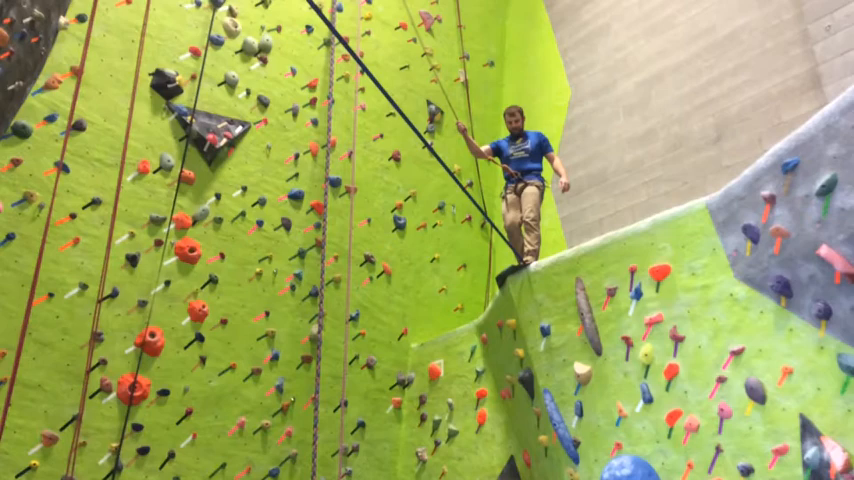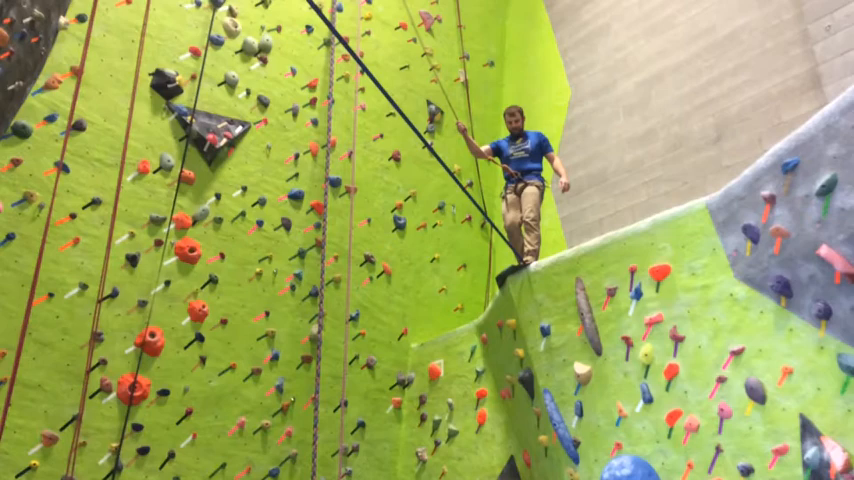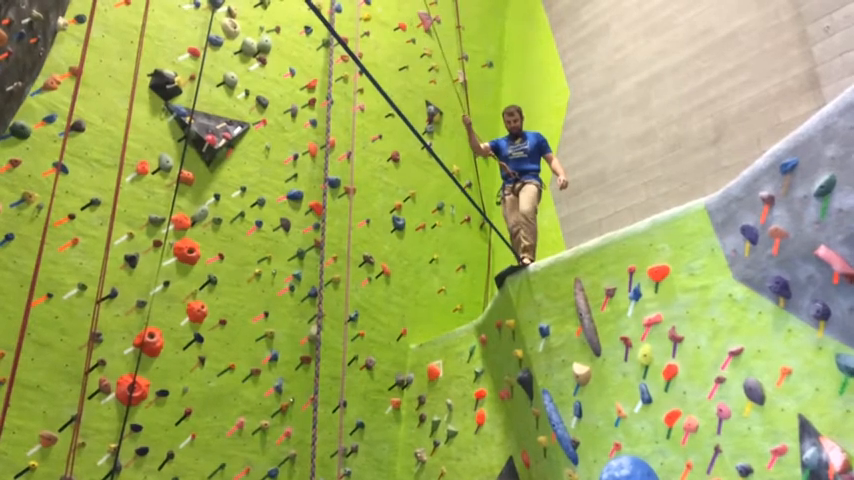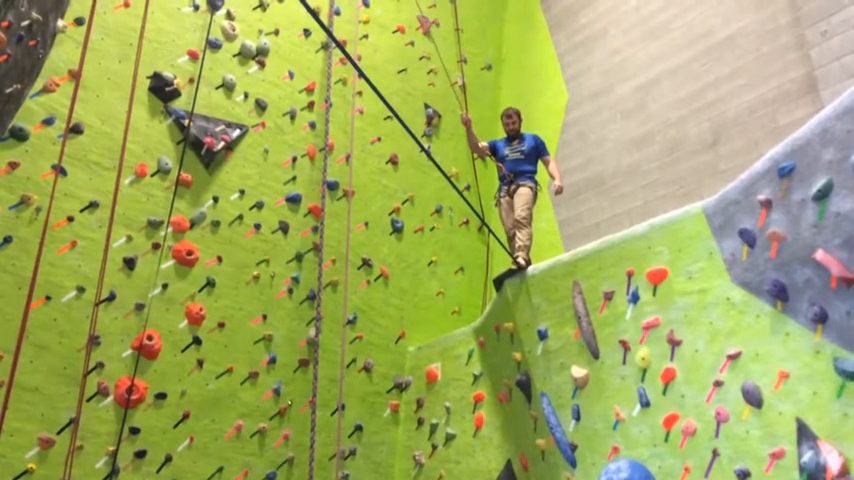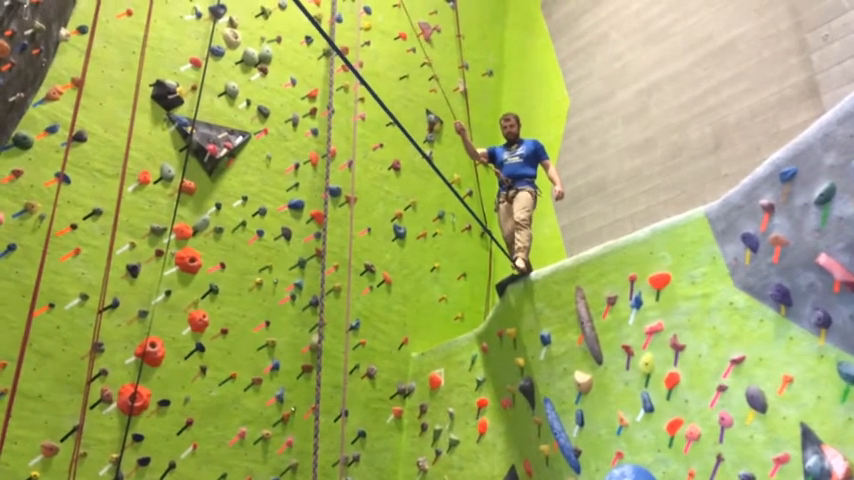
dt=1s
person 1, frame 1
left shoulder: (537, 137)
right shoulder: (501, 144)
left elbow: (553, 159)
right elbow: (479, 153)
left wrist: (563, 176)
right wrist: (466, 135)
left hip: (532, 182)
right hip: (511, 187)
left knee: (530, 219)
right knee: (511, 223)
left ankle: (530, 261)
right ankle: (522, 261)
person 1, frame 2
left shoulder: (537, 137)
right shoulder: (501, 144)
left elbow: (553, 159)
right elbow: (479, 152)
left wrist: (563, 176)
right wrist: (466, 135)
left hip: (532, 182)
right hip: (511, 187)
left knee: (530, 219)
right knee: (511, 223)
left ankle: (530, 260)
right ankle: (522, 260)
person 1, frame 3
left shoulder: (536, 138)
right shoulder: (500, 143)
left elbow: (551, 159)
right elbow: (478, 150)
left wrist: (561, 174)
right wrist: (469, 129)
left hip: (530, 182)
right hip: (509, 187)
left knee: (527, 212)
right knee: (514, 227)
left ankle: (528, 257)
right ankle: (522, 261)
person 1, frame 4
left shoulder: (533, 139)
right shoulder: (497, 144)
left elbow: (549, 162)
right elbow: (477, 148)
left wrist: (557, 179)
right wrist: (468, 128)
left hip: (525, 184)
right hip: (505, 189)
left knee: (522, 218)
right knee: (510, 229)
left ankle: (522, 257)
right ankle: (525, 267)
person 1, frame 5
left shoulder: (533, 145)
right shoulder: (497, 151)
left elbow: (548, 166)
right elbow: (475, 155)
left wrist: (558, 184)
right wrist: (464, 136)
left hip: (524, 188)
right hip: (504, 194)
left knee: (521, 220)
right knee: (509, 235)
left ankle: (521, 259)
right ankle: (527, 272)
